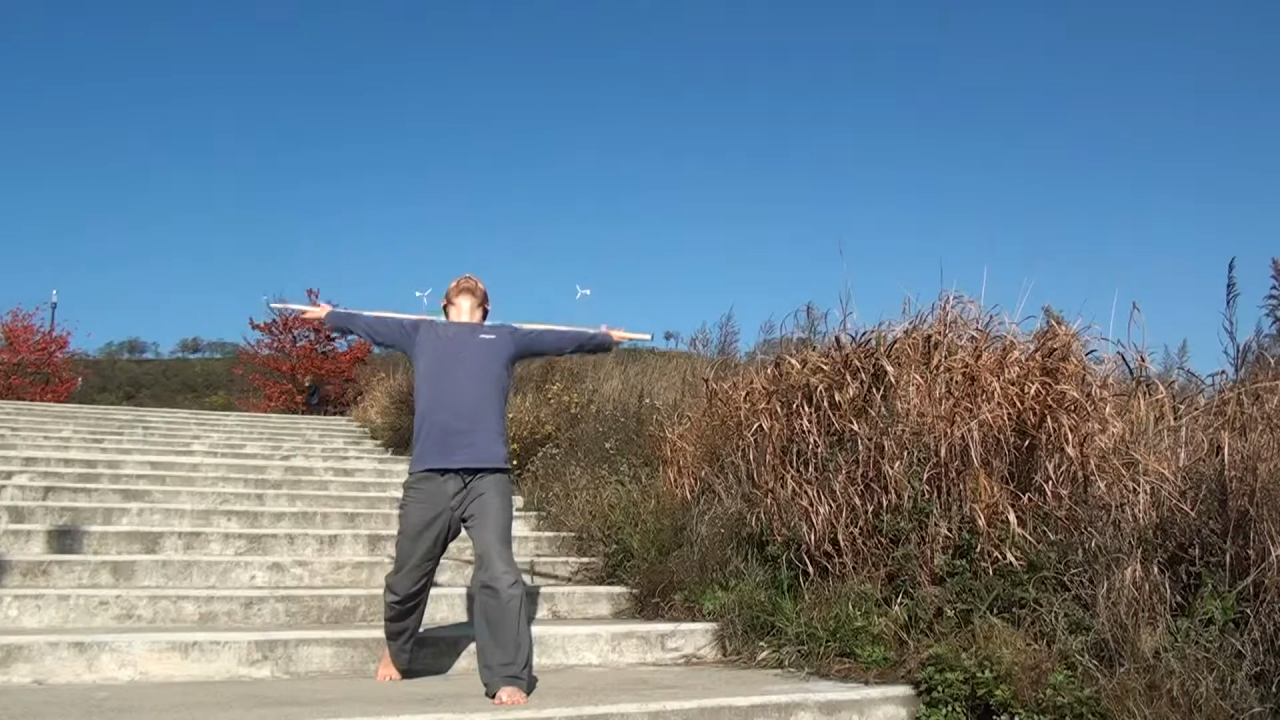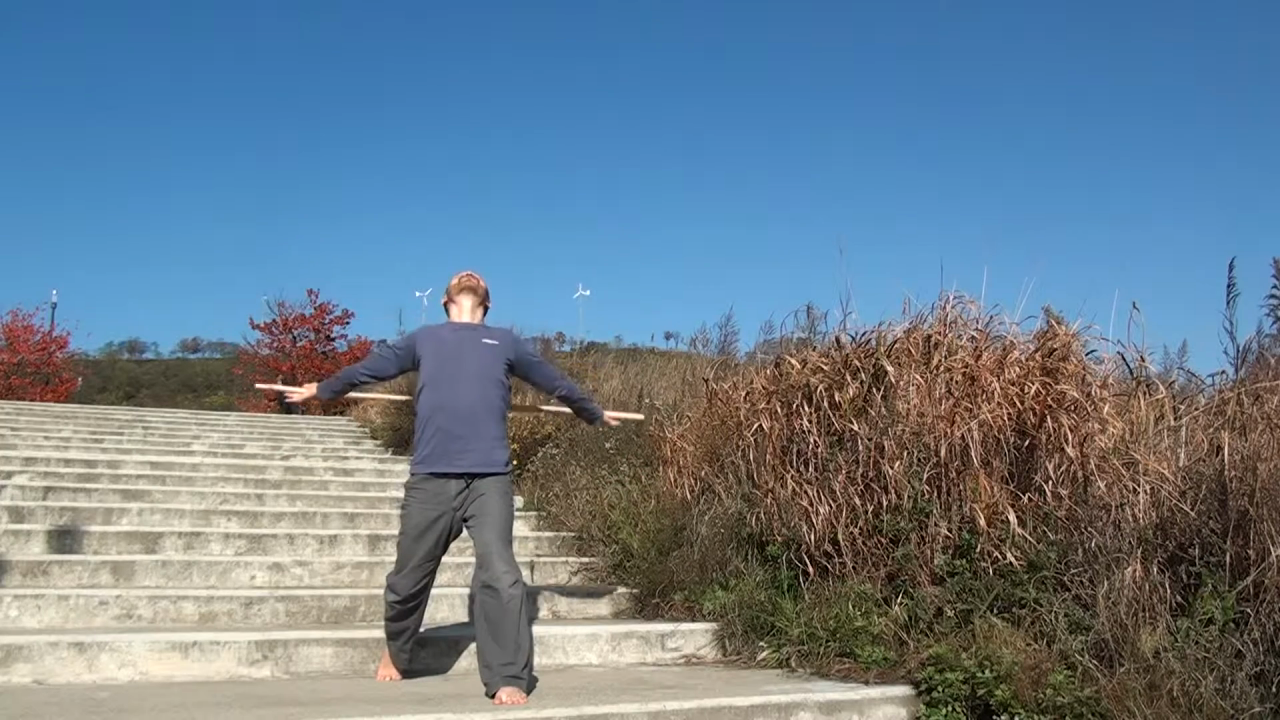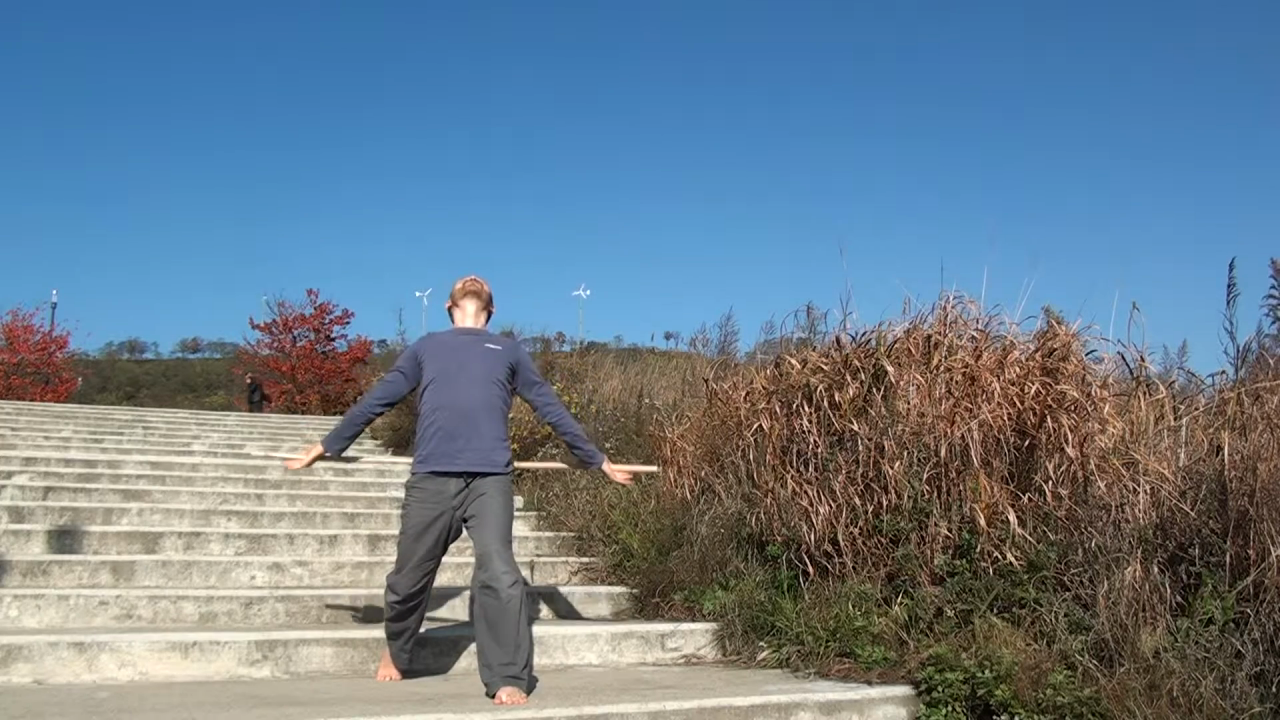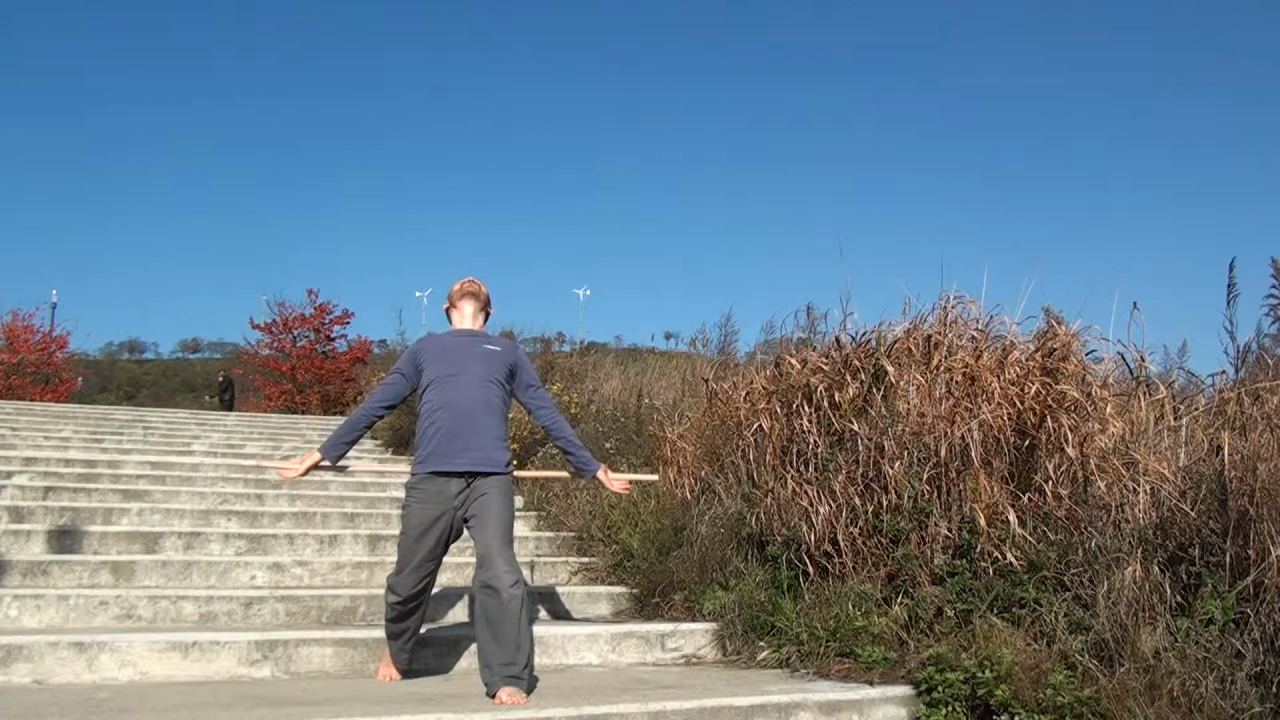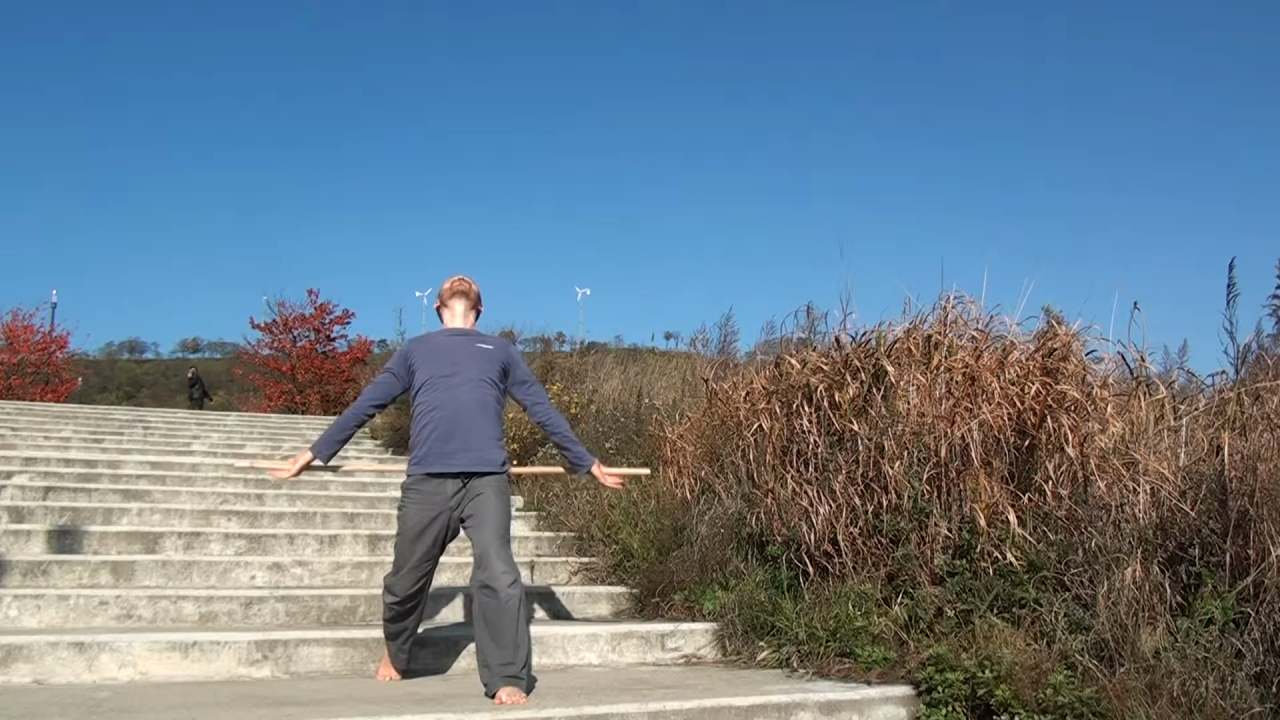
dt=0.5s
person 1, frame 1
left shoulder: (505, 338)
right shoulder: (422, 334)
left elbow: (561, 340)
right elbow: (368, 324)
left wrist: (603, 338)
right wrist: (330, 315)
left hip: (488, 476)
right hip: (429, 475)
left knee: (499, 576)
right knee: (407, 577)
left ankle: (509, 680)
right ankle: (396, 653)
person 1, frame 2
left shoulder: (506, 343)
right shoulder: (424, 339)
left elbow: (556, 384)
right elbow: (368, 369)
left wrist: (596, 415)
right wrist: (320, 391)
left hip: (490, 478)
right hip: (430, 478)
left knee: (499, 575)
right knee: (408, 576)
left ankle: (509, 679)
right ankle: (395, 654)
person 1, frame 3
left shoulder: (509, 351)
right shoulder: (426, 347)
left elbow: (552, 409)
right elbow: (376, 400)
left wrist: (597, 460)
right wrist: (328, 446)
left hip: (490, 478)
right hip: (430, 478)
left knee: (499, 575)
right knee: (408, 576)
left ankle: (509, 680)
right ankle: (396, 653)
person 1, frame 4
left shoulder: (508, 352)
right shoulder: (424, 348)
left elbow: (548, 413)
right elbow: (376, 404)
left wrist: (592, 467)
right wrist: (323, 453)
left hip: (491, 479)
right hip: (430, 478)
left knee: (500, 575)
right knee: (409, 577)
left ankle: (509, 679)
right ankle: (395, 653)
person 1, frame 5
left shoulder: (500, 350)
right shoulder: (416, 349)
left elbow: (542, 408)
right elbow: (366, 403)
left wrist: (586, 462)
right wrist: (314, 453)
left hip: (486, 478)
right hip: (426, 479)
left knee: (498, 575)
right knee: (406, 578)
left ankle: (508, 680)
right ankle: (395, 654)
